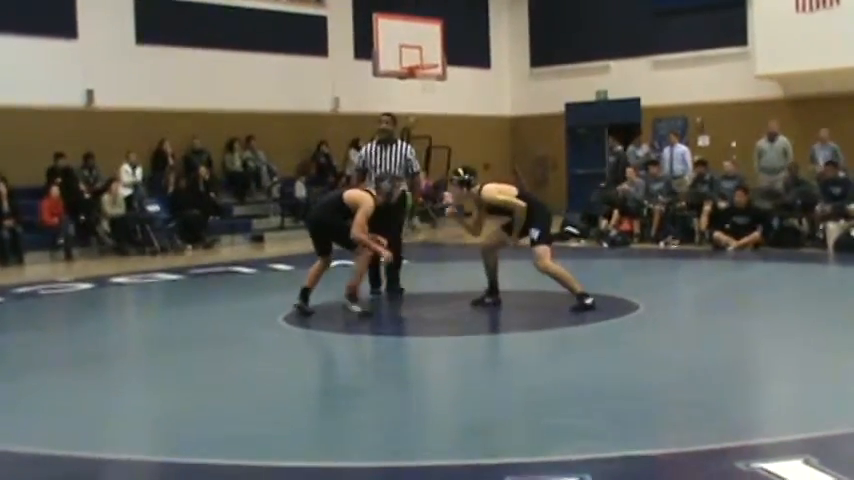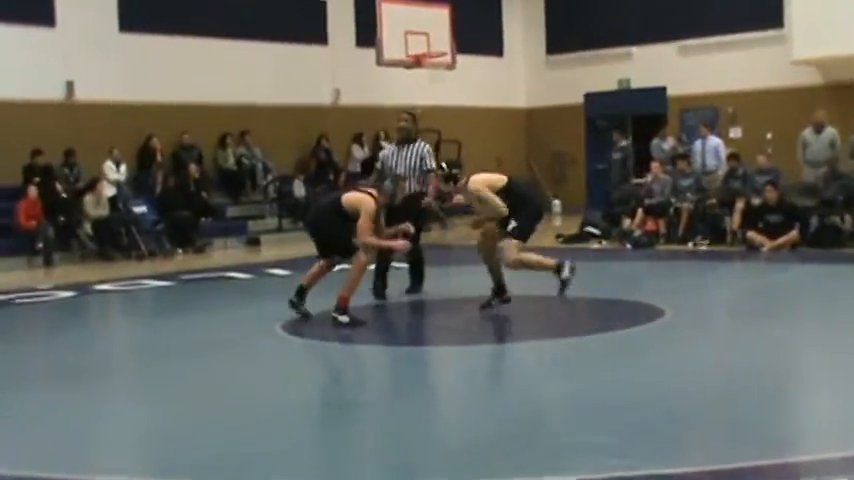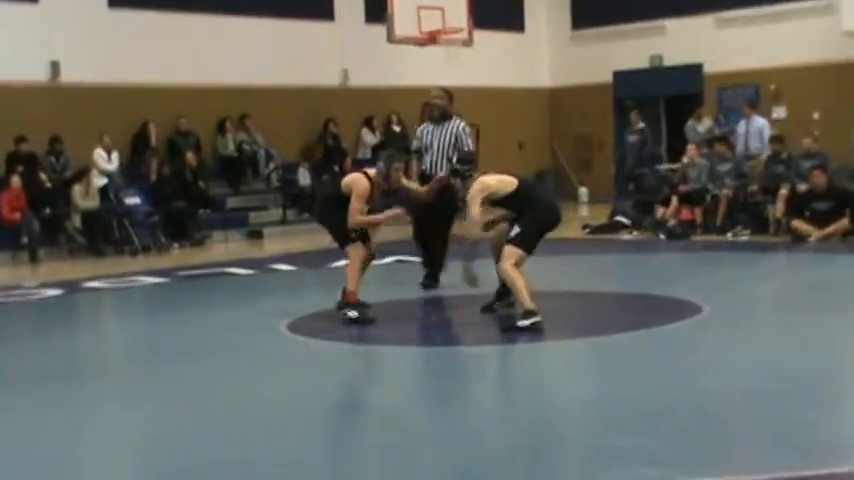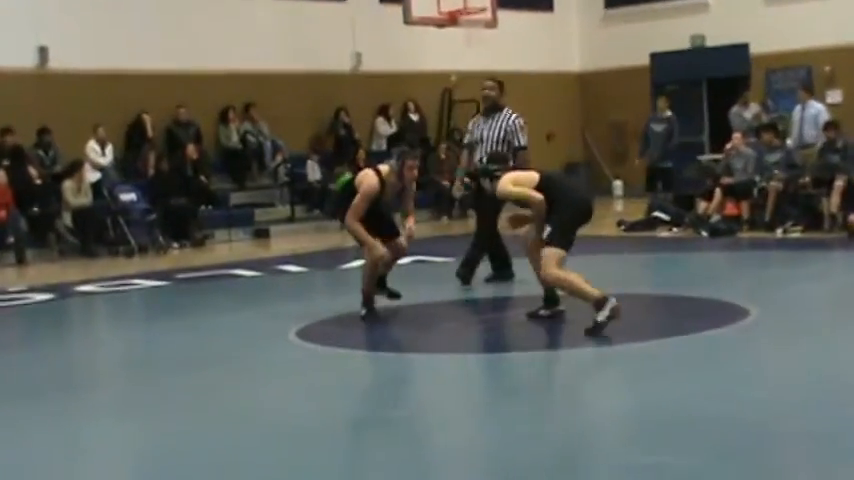
dt=0.3s
person 1, frame 1
left shoulder: (406, 149)
right shoulder: (367, 149)
left elbow: (415, 177)
right elbow: (359, 175)
left hip: (396, 200)
left knee: (394, 242)
person 1, frame 2
left shoulder: (423, 149)
right shoulder: (388, 151)
left elbow: (430, 175)
right elbow: (378, 176)
left wrist: (430, 196)
left hip: (414, 201)
left knee: (412, 244)
left ankle: (416, 281)
right ankle: (379, 285)
person 1, frame 3
left shoulder: (460, 127)
right shoulder: (423, 129)
left elbow: (470, 157)
right elbow: (416, 156)
right wrist: (415, 179)
left hip: (448, 185)
right hip: (426, 184)
left knee: (439, 231)
right knee: (420, 230)
left ankle: (432, 276)
right ankle: (431, 265)
person 1, frame 4
left shoulder: (512, 120)
right shoulder: (475, 122)
left elbow: (522, 153)
right elbow: (467, 150)
right wrist: (460, 177)
right hip: (480, 180)
left knee: (484, 225)
right knee: (488, 227)
left ankle: (468, 268)
right ankle: (502, 269)
person 2, frame 1
left shoulder: (486, 195)
right shoulder: (480, 198)
left elbow: (521, 206)
right elbow: (475, 231)
left wrist: (515, 234)
right wrist: (456, 216)
left hip: (537, 215)
right hip: (523, 217)
left knee: (543, 263)
right knee: (487, 247)
left ankle: (584, 297)
right ankle: (493, 293)
person 2, frame 2
left shoulder: (473, 187)
right shoulder: (470, 186)
left elbow: (502, 210)
left wrist: (482, 219)
left hip: (529, 206)
right hip: (518, 207)
left knee: (510, 259)
right knee: (485, 244)
left ankle: (560, 267)
right ankle: (500, 291)
person 2, frame 3
left shoulder: (475, 190)
right shoulder: (485, 182)
left elbow: (474, 232)
right wrist: (495, 221)
left hip: (539, 212)
right hip: (544, 209)
left knee: (505, 266)
right knee: (498, 241)
left ankle: (531, 314)
right ankle: (504, 295)
person 2, frame 4
left shoulder: (502, 187)
right shoulder: (518, 178)
left elbow: (538, 199)
left wrist: (537, 224)
right wrist: (528, 218)
left hip: (570, 205)
right hip: (577, 201)
left knee: (549, 272)
right knee: (533, 247)
left ankle: (603, 302)
right ankle: (551, 302)
person 3, frame 1
left shoulder: (368, 196)
right shoulder: (368, 201)
left elbow: (359, 230)
right elbow: (356, 234)
left wrist: (376, 238)
right wrist: (379, 250)
left hip: (315, 216)
right hip: (327, 217)
left knee: (324, 259)
right knee: (365, 251)
left ankle: (302, 301)
right ankle: (351, 297)
person 3, frame 2
left shoulder: (375, 199)
right shoulder: (369, 204)
left elbow: (380, 233)
right elbow: (364, 240)
left wrist: (400, 229)
right wrist: (393, 245)
left hip: (317, 218)
right hip: (325, 221)
left knee: (329, 260)
right knee: (361, 260)
left ankle: (298, 298)
right ankle: (340, 311)
person 3, frame 3
left shoulder: (391, 178)
right shoulder: (363, 184)
left elbow: (420, 192)
right elbow: (353, 222)
left wrist: (434, 184)
right wrist: (386, 215)
left hip: (347, 208)
right hip: (330, 210)
left knee: (367, 254)
right knee: (357, 252)
left ankle: (346, 299)
right ankle: (350, 307)
person 3, frame 4
left shoulder: (408, 183)
right shoulder: (372, 183)
left elbow: (409, 213)
right elbow: (351, 221)
left wrist: (410, 223)
right wrist: (374, 245)
left hip: (375, 206)
right hip: (350, 205)
left knee: (399, 248)
right knee: (375, 252)
left ankle: (379, 283)
